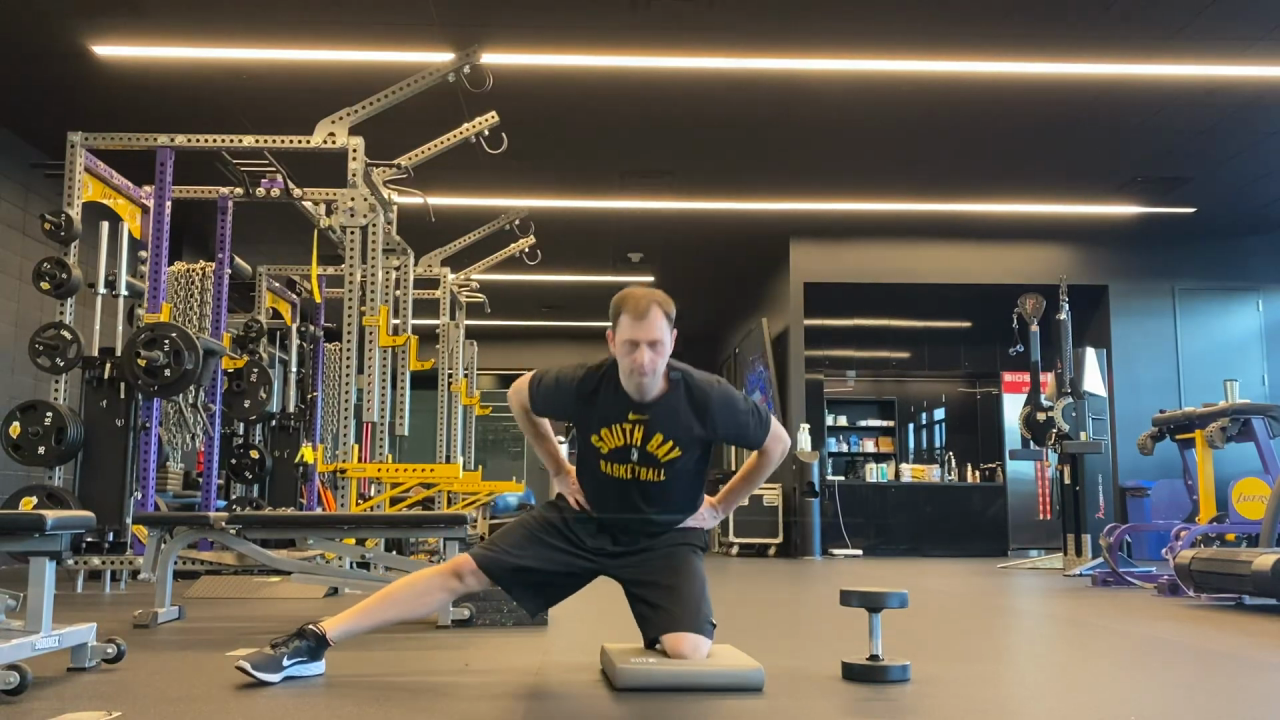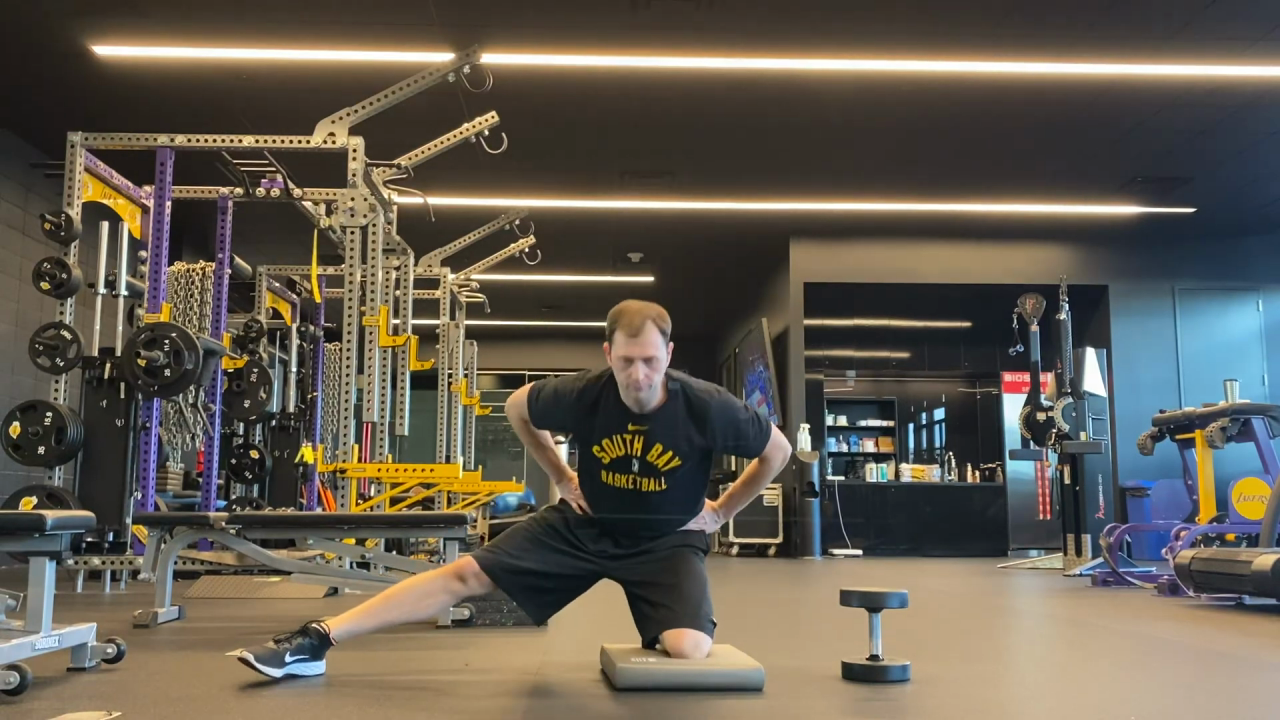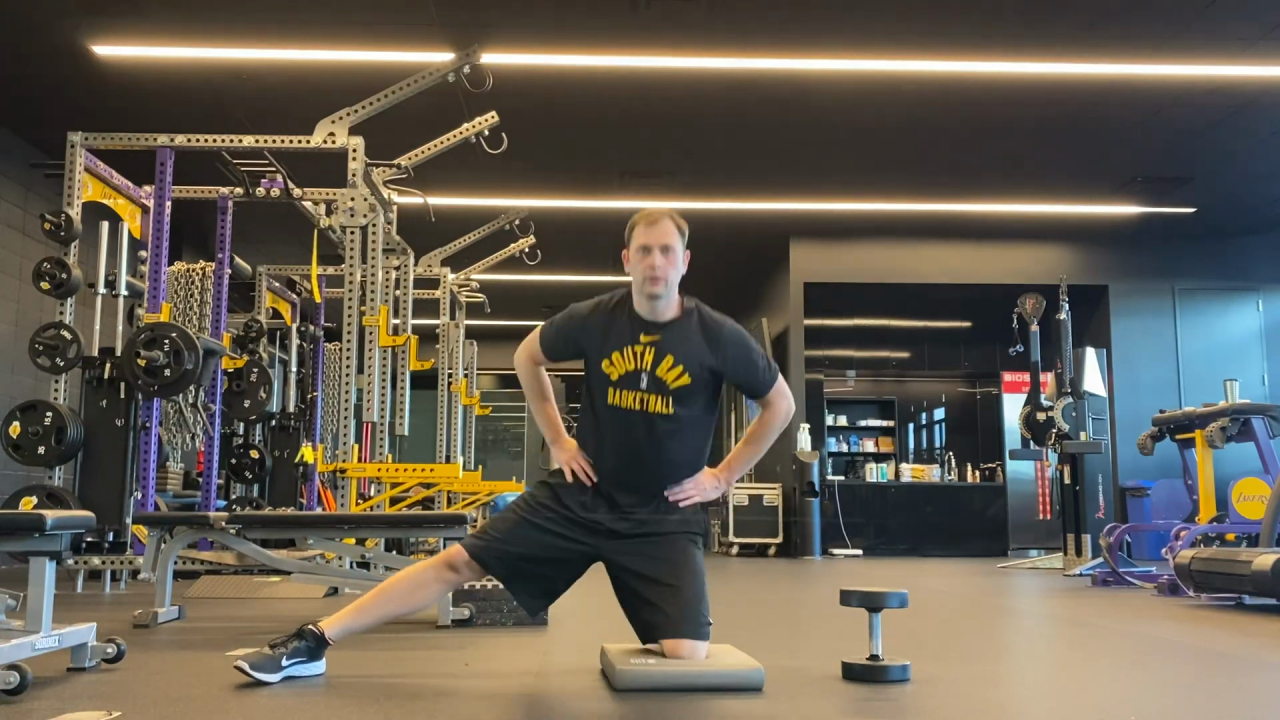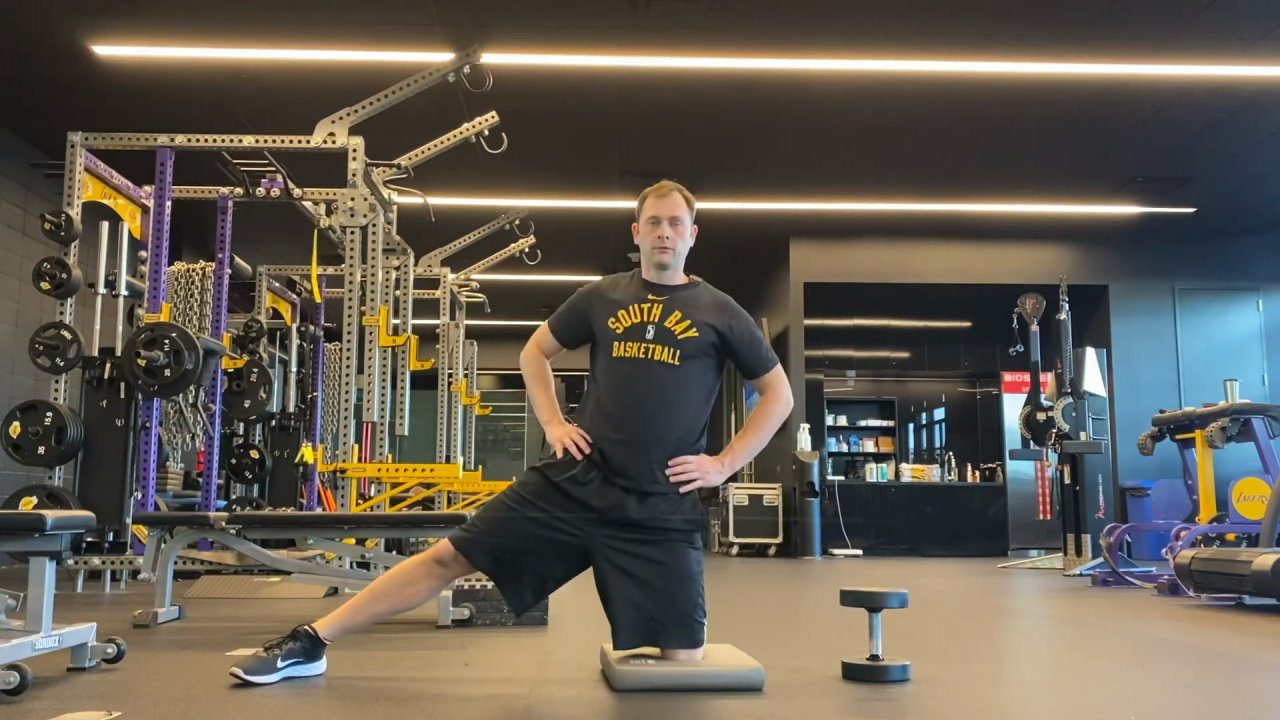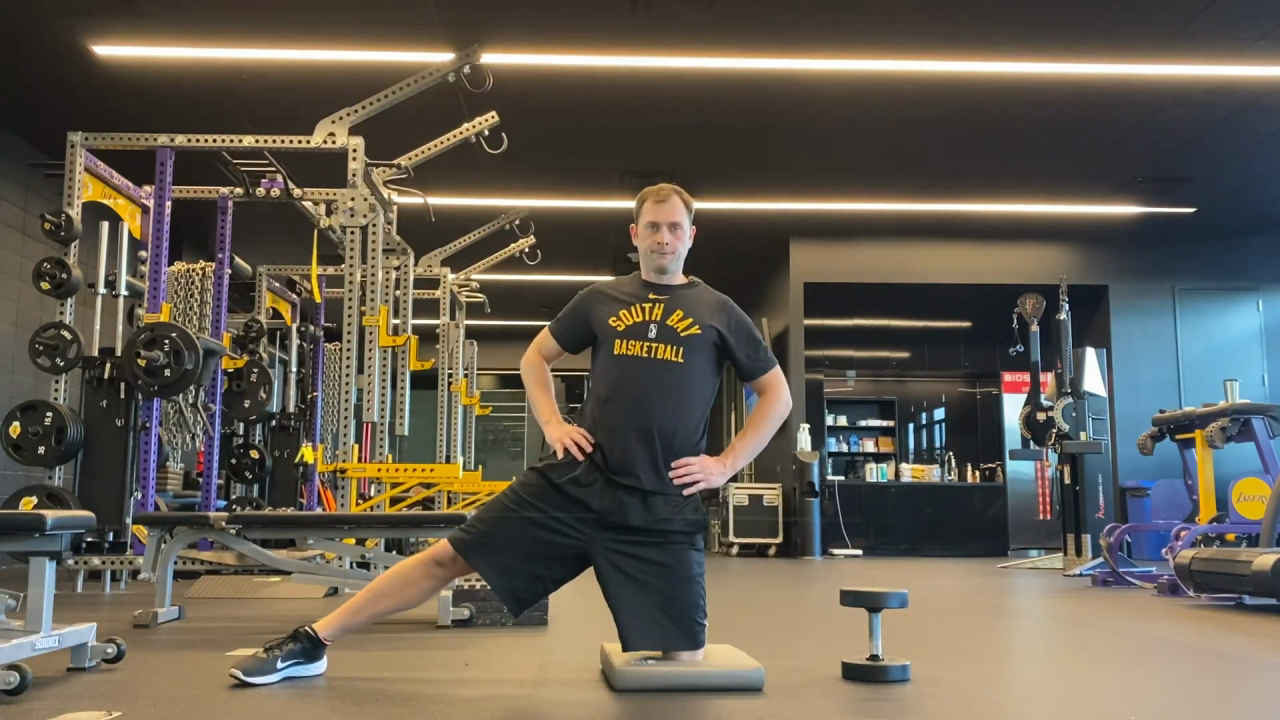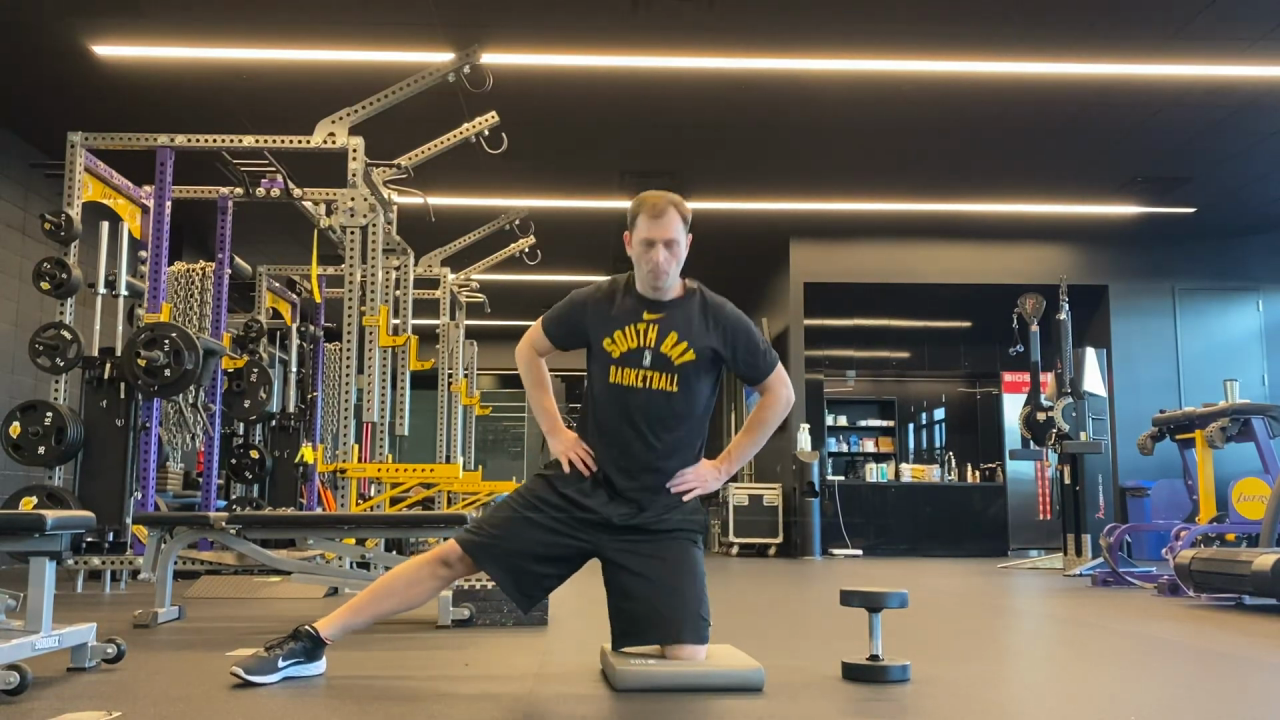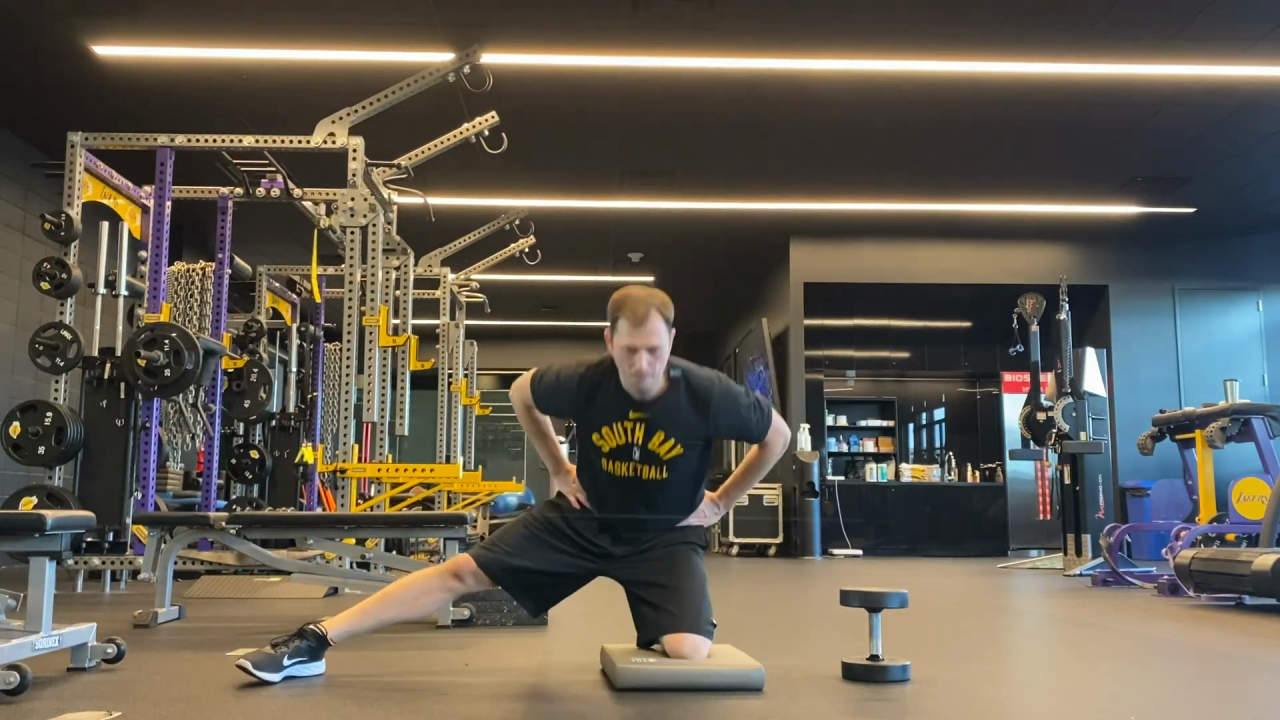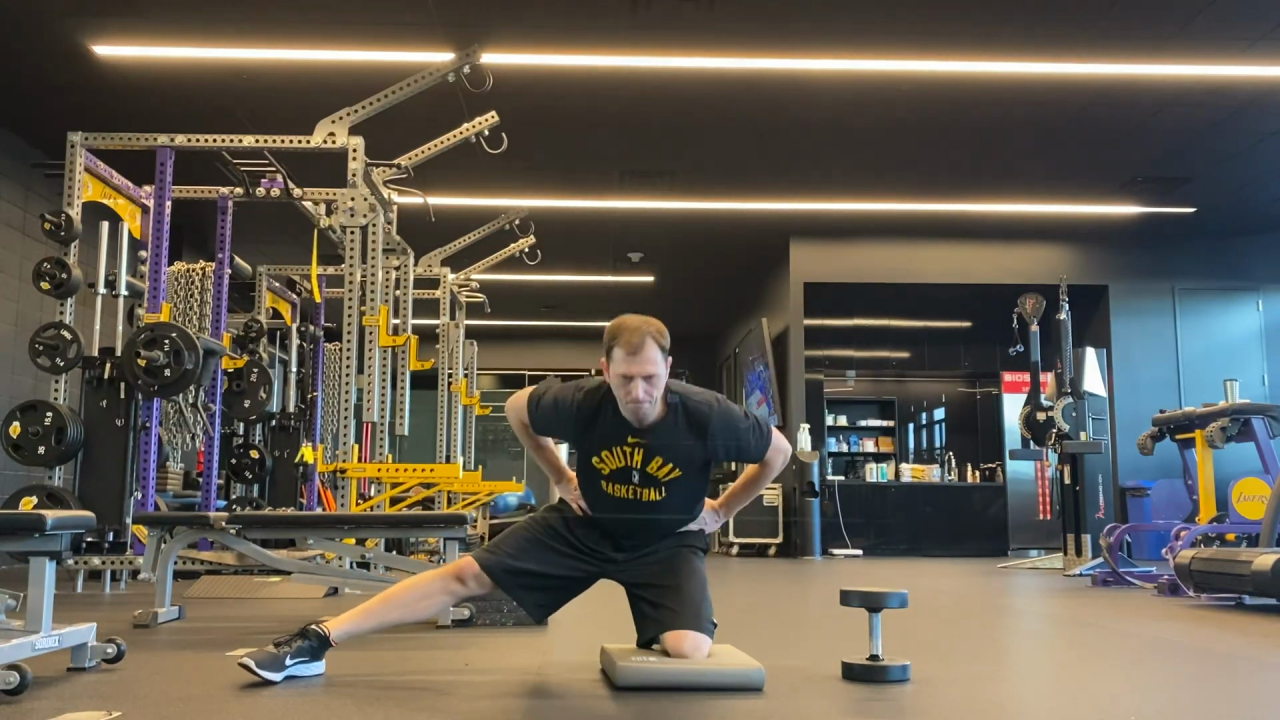
dt=0.3s
person 1, frame 1
left shoulder: (707, 398)
right shoulder: (583, 384)
left elbow: (776, 444)
right elbow: (519, 396)
left wrist: (718, 507)
right wrist: (560, 473)
left hip: (665, 538)
right hip: (583, 522)
left knee: (690, 653)
right knee: (462, 572)
left ankle: (663, 632)
right ankle: (313, 642)
person 1, frame 2
left shoulder: (707, 407)
right shoulder: (581, 395)
left elbow: (778, 450)
right elbow: (516, 408)
left wrist: (720, 512)
right wrist: (562, 479)
left hip: (668, 541)
right hip: (585, 526)
left knee: (690, 651)
right knee: (464, 575)
right ankle: (314, 641)
person 1, frame 3
left shoulder: (717, 336)
right shoulder: (592, 320)
left elbow: (781, 403)
right elbow: (527, 357)
left wrist: (722, 477)
right wrist: (559, 441)
left hip: (664, 515)
right hip: (580, 494)
left knee: (687, 655)
right knee: (458, 562)
right ankle: (313, 641)
person 1, frame 4
left shoulder: (719, 310)
right shoulder: (603, 296)
left elbow: (779, 394)
right elbow: (534, 353)
left wrist: (726, 464)
right wrist: (552, 422)
left hip: (662, 502)
right hip: (575, 478)
left knee: (682, 656)
right knee: (449, 557)
right ankle: (310, 643)
person 1, frame 5
left shoulder: (718, 311)
right shoulder: (602, 297)
left elbow: (777, 395)
right elbow: (535, 356)
left wrist: (727, 465)
right wrist: (551, 423)
left hip: (663, 504)
right hip: (576, 479)
left knee: (682, 657)
right knee: (448, 558)
right ankle: (309, 644)
person 1, frame 6
left shoulder: (718, 319)
right shoulder: (595, 303)
left elbow: (780, 392)
right elbow: (529, 350)
left wrist: (723, 467)
right wrist: (555, 432)
left hip: (662, 510)
right hip: (579, 486)
left knee: (687, 658)
right knee: (453, 557)
right ankle: (311, 642)
person 1, frame 7
left shoulder: (708, 395)
right shoulder: (582, 382)
left elbow: (777, 436)
right elbow: (521, 394)
left wrist: (720, 502)
right wrist: (560, 471)
left hip: (666, 536)
right hip: (585, 520)
left knee: (689, 655)
right knee: (461, 572)
right ankle: (314, 641)
person 1, frame 8
left shoulder: (706, 416)
right shoulder: (580, 404)
left elbow: (778, 452)
right elbow: (516, 408)
left wrist: (720, 511)
right wrist: (562, 480)
left hip: (666, 543)
right hip: (585, 526)
left knee: (689, 654)
right knee: (463, 575)
right ankle: (313, 641)
